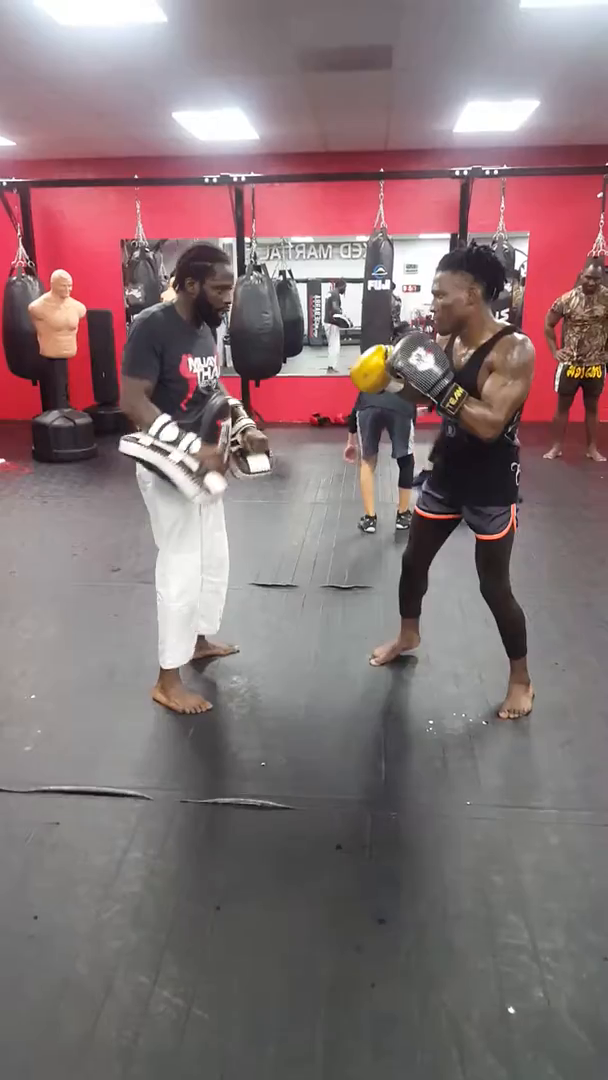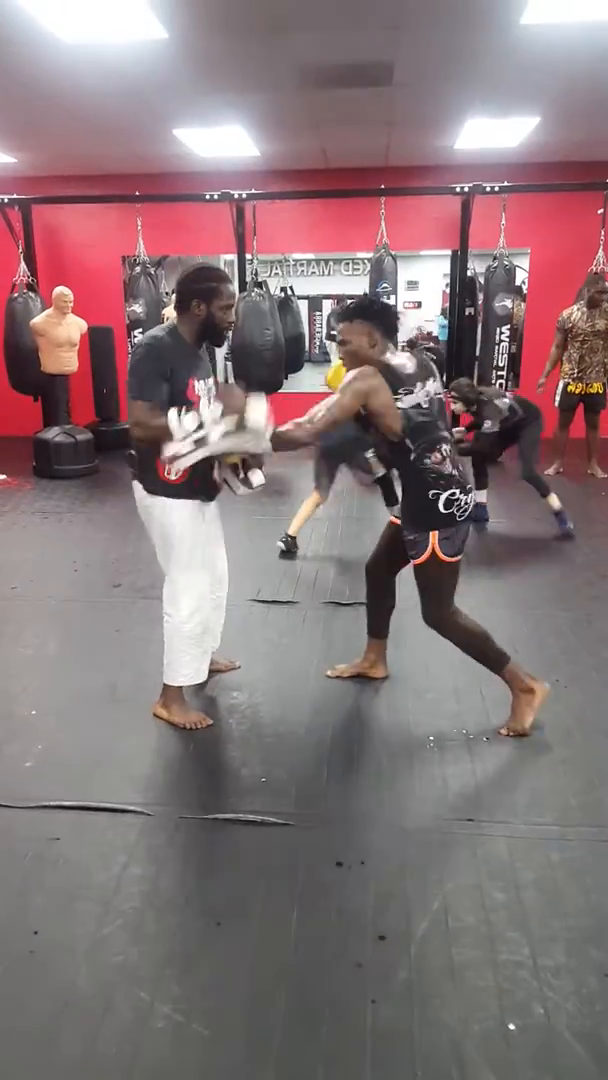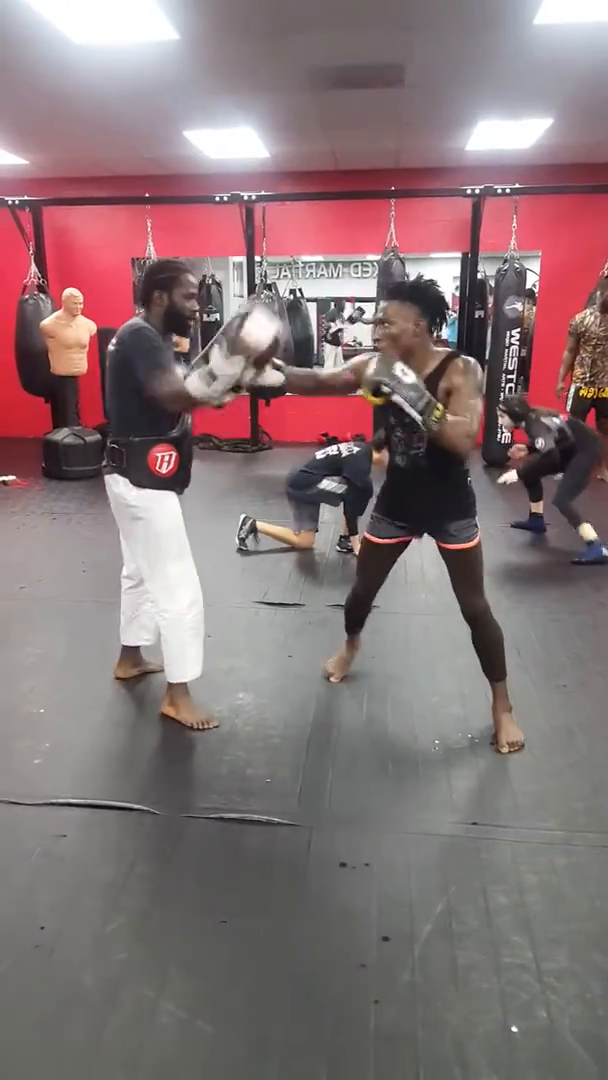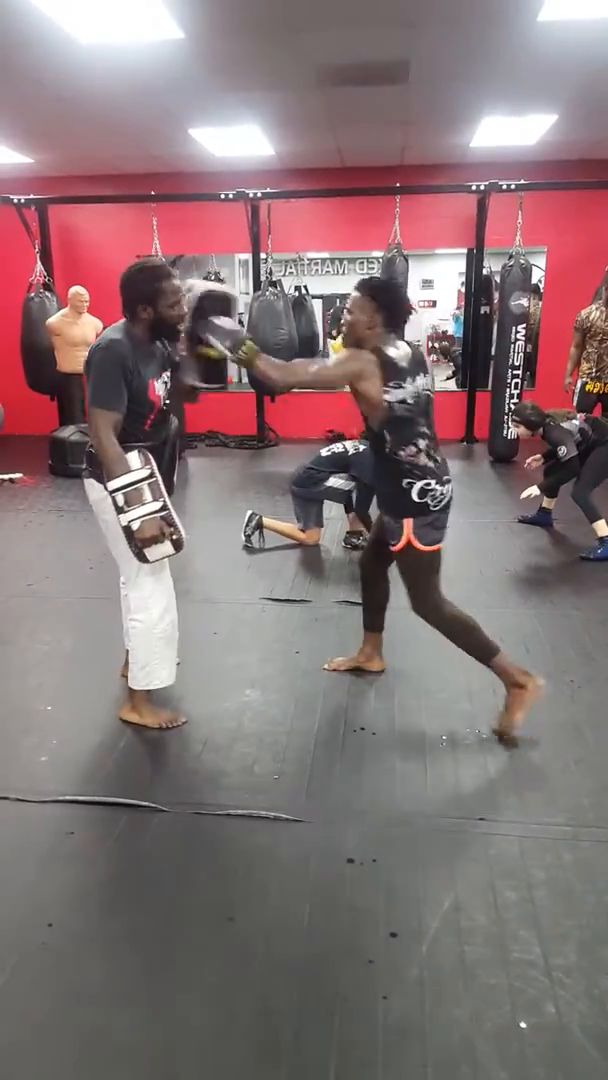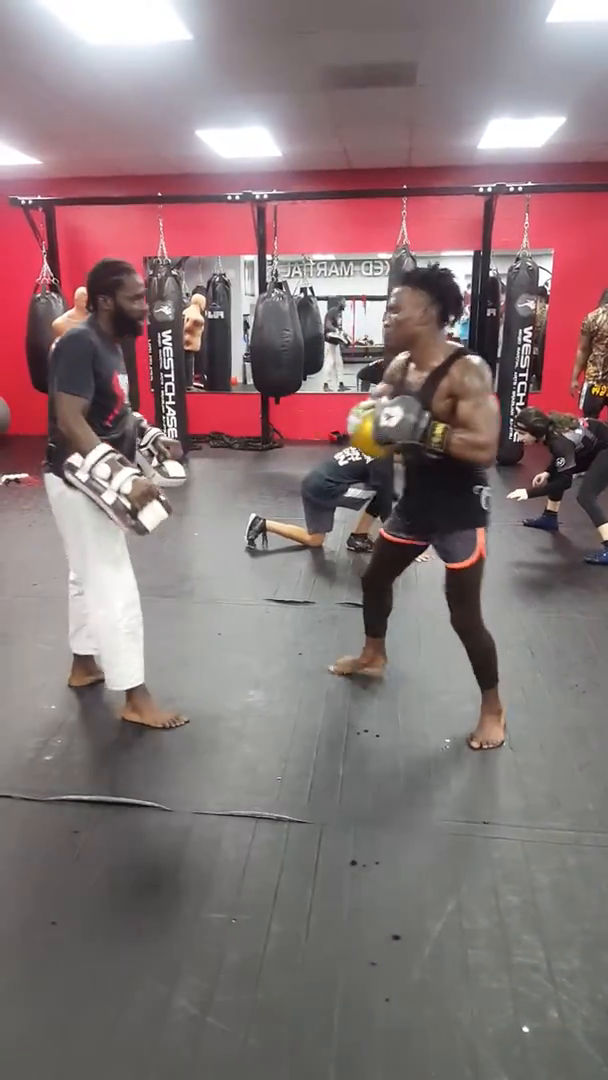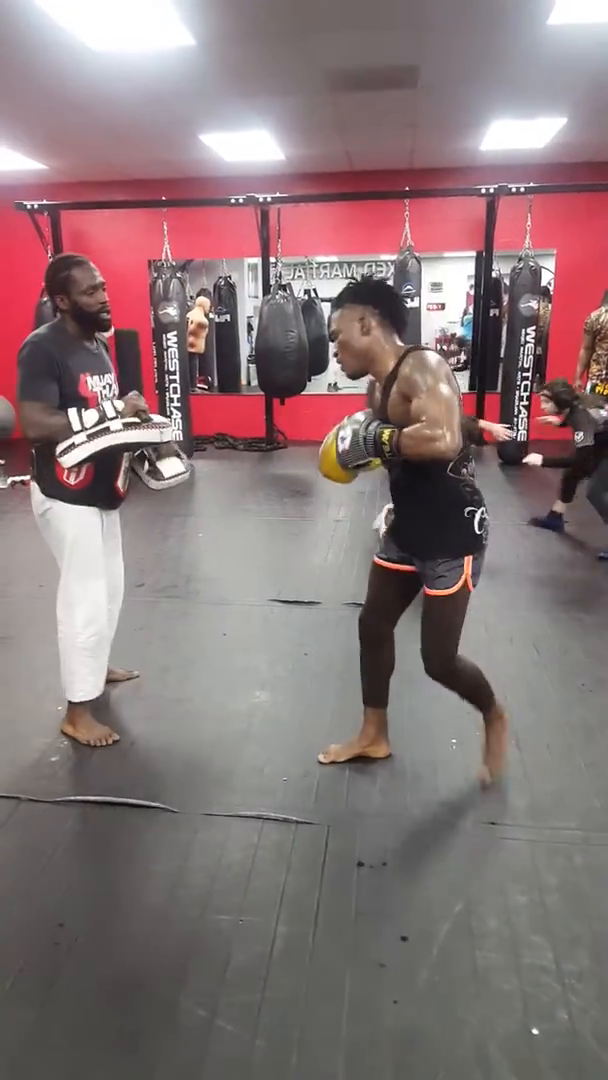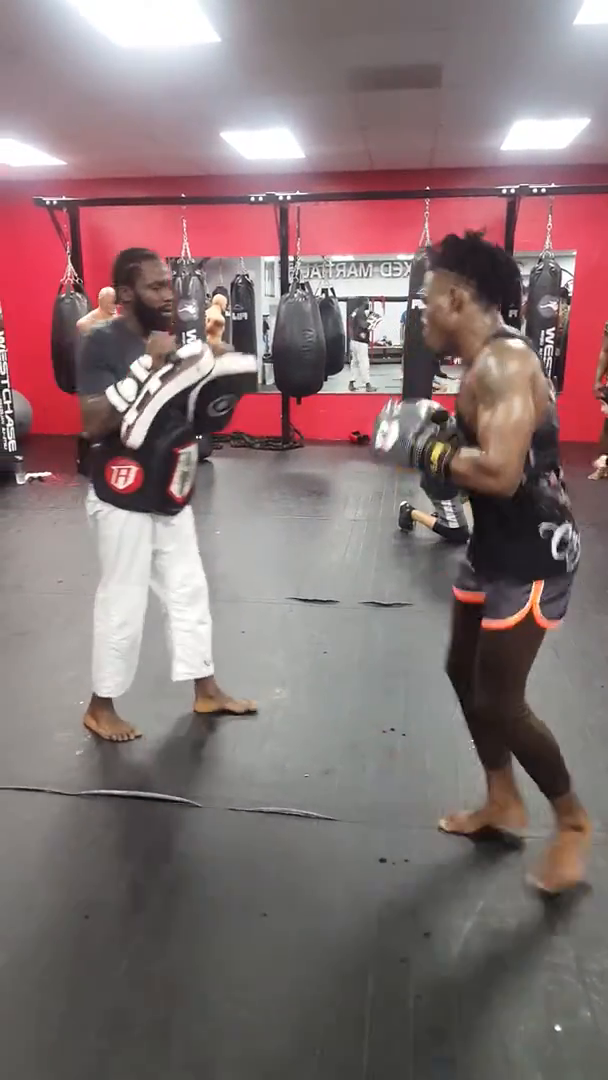
dt=0.7s
person 1, frame 1
left shoulder: (514, 349)
right shoulder: (450, 340)
left elbow: (489, 424)
right elbow: (425, 399)
right wrist: (407, 370)
left hip: (491, 487)
right hip: (446, 475)
left knee: (494, 588)
right knee: (413, 560)
left ankle: (520, 679)
right ankle: (408, 635)
person 1, frame 2
left shoulder: (364, 381)
right shoulder: (416, 367)
left elbow: (308, 433)
left hip: (438, 507)
right hip: (438, 496)
left knee: (440, 613)
right knee: (378, 569)
left ankle: (524, 686)
right ankle: (374, 659)
person 1, frame 3
left shoulder: (461, 370)
right shoulder: (376, 365)
left elbow: (466, 441)
right elbow: (319, 382)
left wrist: (417, 399)
right wrist: (275, 372)
left hip: (450, 507)
right hip: (396, 502)
left knee: (475, 608)
right knee: (363, 591)
left ankle: (502, 705)
right ankle: (350, 647)
person 1, frame 4
left shoulder: (362, 365)
right shoulder: (412, 355)
left elbow: (285, 376)
left wrist: (236, 343)
left hip: (413, 493)
right hip: (423, 482)
left knee: (427, 601)
right knee: (373, 563)
left ankle: (516, 680)
right ankle: (371, 653)
person 1, frame 5
left shoulder: (469, 371)
right shoulder: (401, 366)
left elbow: (485, 449)
right elbow: (377, 410)
left wrist: (421, 429)
right wrist: (378, 421)
left hip: (459, 510)
right hip: (415, 502)
left knee: (465, 617)
right knee: (374, 578)
left ankle: (492, 708)
right ankle: (373, 655)
person 1, frame 6
left shoulder: (422, 369)
right shoulder: (382, 379)
left elbow: (443, 440)
left wrist: (376, 437)
right wrist: (359, 445)
left hip: (453, 529)
right hip: (409, 525)
left knee: (437, 657)
right knee: (374, 626)
left ankle: (494, 719)
right ankle: (374, 736)
person 1, frame 7
left shoulder: (503, 361)
right shoulder: (487, 360)
left elbow: (500, 471)
left wrist: (425, 448)
right wrist: (435, 445)
left hip: (533, 552)
right hip: (495, 544)
left knee: (499, 701)
right knee: (464, 669)
left ankle: (570, 821)
right ankle: (503, 801)
person 2, frame 1
left shoulder: (206, 326)
right shoulder: (152, 327)
right elbow: (134, 402)
left wrist: (244, 429)
right wrist: (190, 450)
left hip: (204, 463)
left knee: (214, 556)
right knee: (181, 567)
left ankle: (198, 639)
right ankle: (169, 679)
person 2, frame 2
left shoulder: (199, 347)
right shoulder: (157, 350)
right elbow: (142, 425)
left hip: (194, 484)
right hip: (167, 489)
left knee: (213, 574)
right knee: (189, 588)
left ankle: (201, 654)
right ankle: (170, 696)
person 2, frame 3
left shoulder: (149, 337)
right shoulder: (138, 337)
left elbow: (171, 396)
right elbow: (175, 396)
left wrist: (225, 369)
right wrist: (230, 356)
left hip: (135, 476)
right hip: (144, 480)
left knee: (140, 570)
right knee: (177, 583)
left ankle: (130, 657)
right ankle: (178, 694)
person 2, frame 4
left shoulder: (150, 341)
right shoulder: (113, 352)
left elbow: (182, 390)
right elbow: (103, 436)
left knee: (139, 580)
right knee: (152, 590)
left ankle: (139, 658)
right ankle: (139, 701)
person 2, frame 5
left shoulder: (106, 343)
right shoulder: (79, 345)
right elbow: (70, 423)
right hip: (78, 482)
left knee: (89, 575)
right knee: (113, 585)
left ankle: (83, 663)
right ankle: (136, 698)
person 2, frame 6
left shoulder: (97, 343)
right shoulder: (42, 348)
right elbow: (35, 425)
right wrist: (114, 413)
left hip: (103, 489)
right hip: (66, 496)
left knee: (109, 586)
right knee: (84, 598)
left ankle: (95, 666)
right ankle: (77, 711)
person 2, frame 7
left shoulder: (161, 341)
right shoulder: (102, 343)
left elbow: (181, 411)
right elbow: (93, 421)
right wrist: (147, 368)
left hip: (170, 493)
right hip: (124, 497)
left knee: (188, 591)
right knee: (123, 602)
left ankle: (206, 690)
right ankle: (100, 706)
